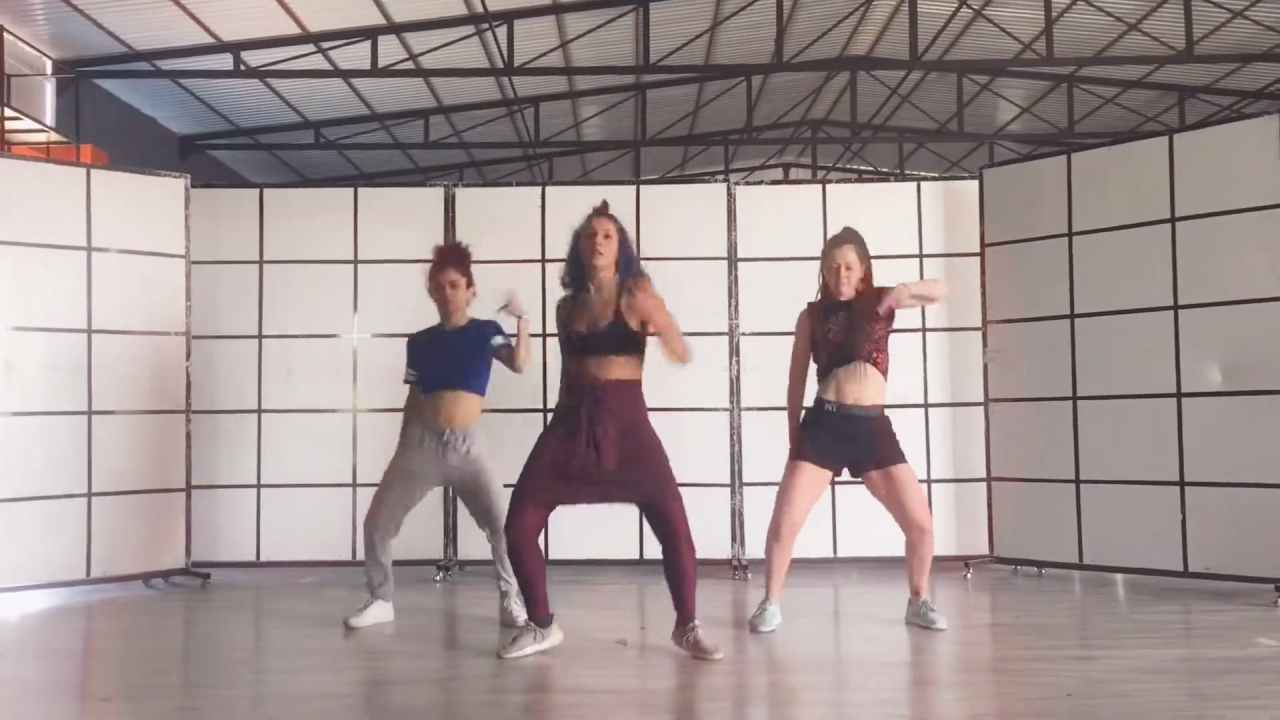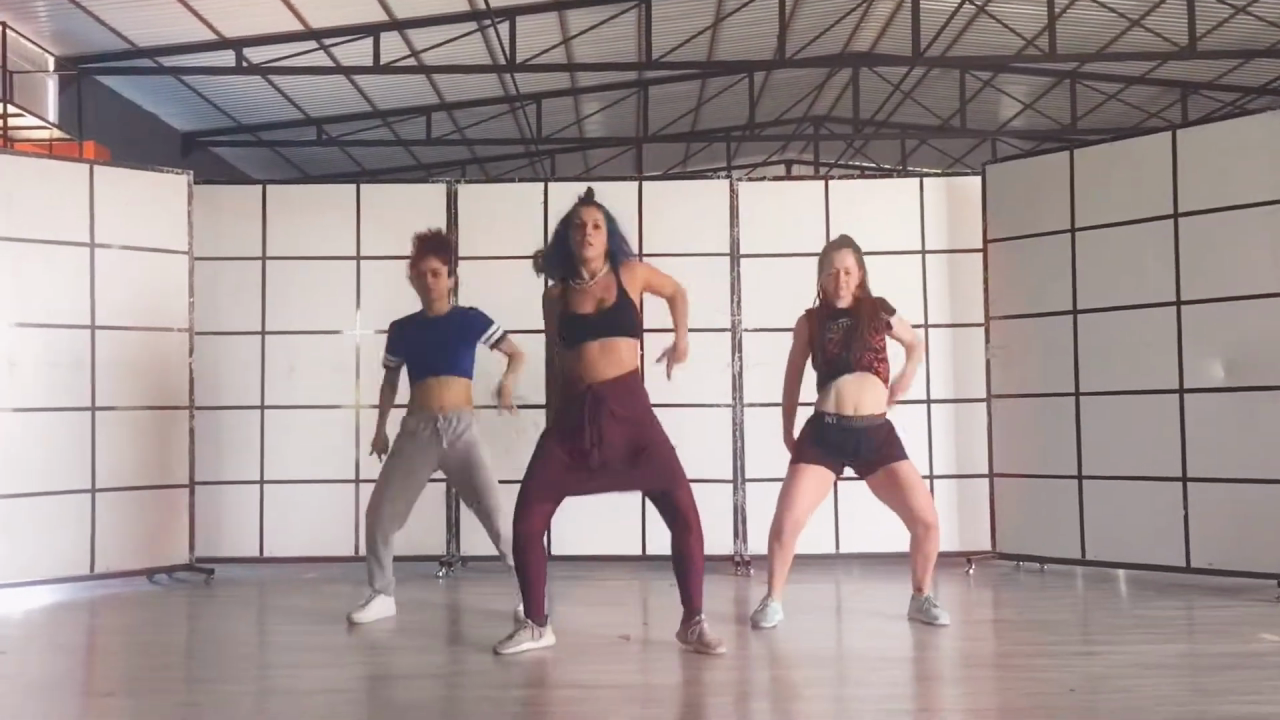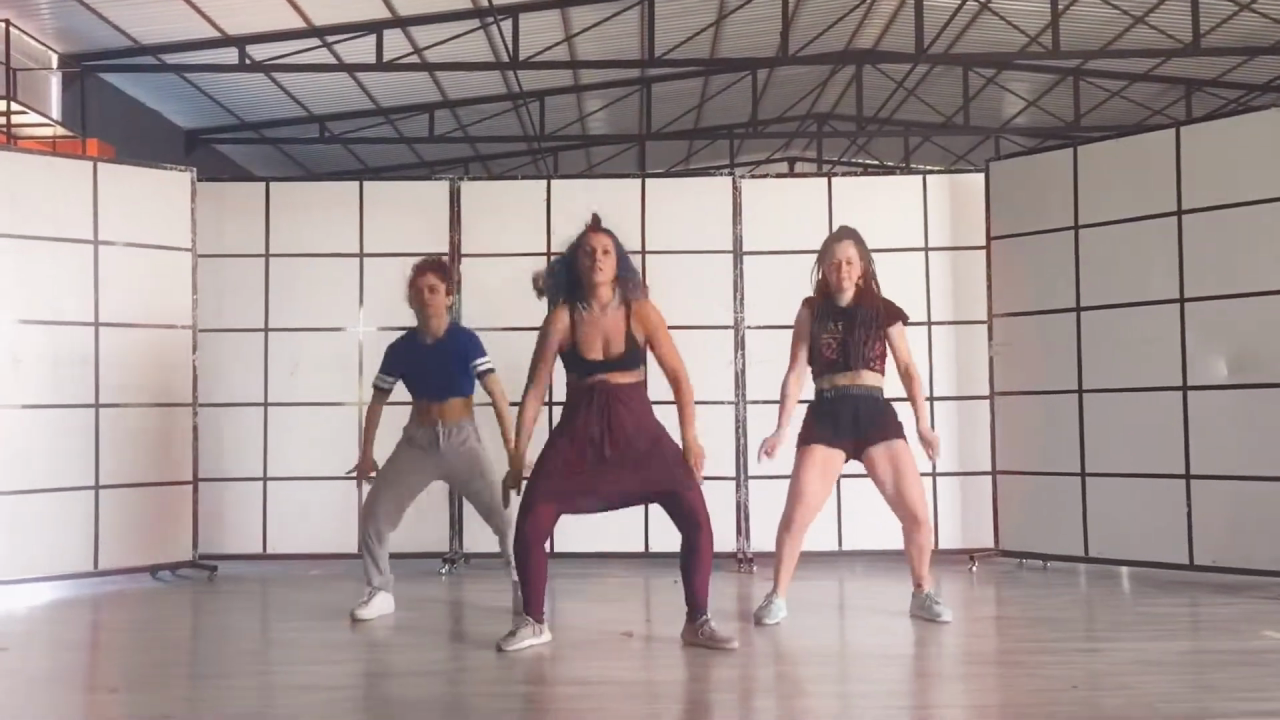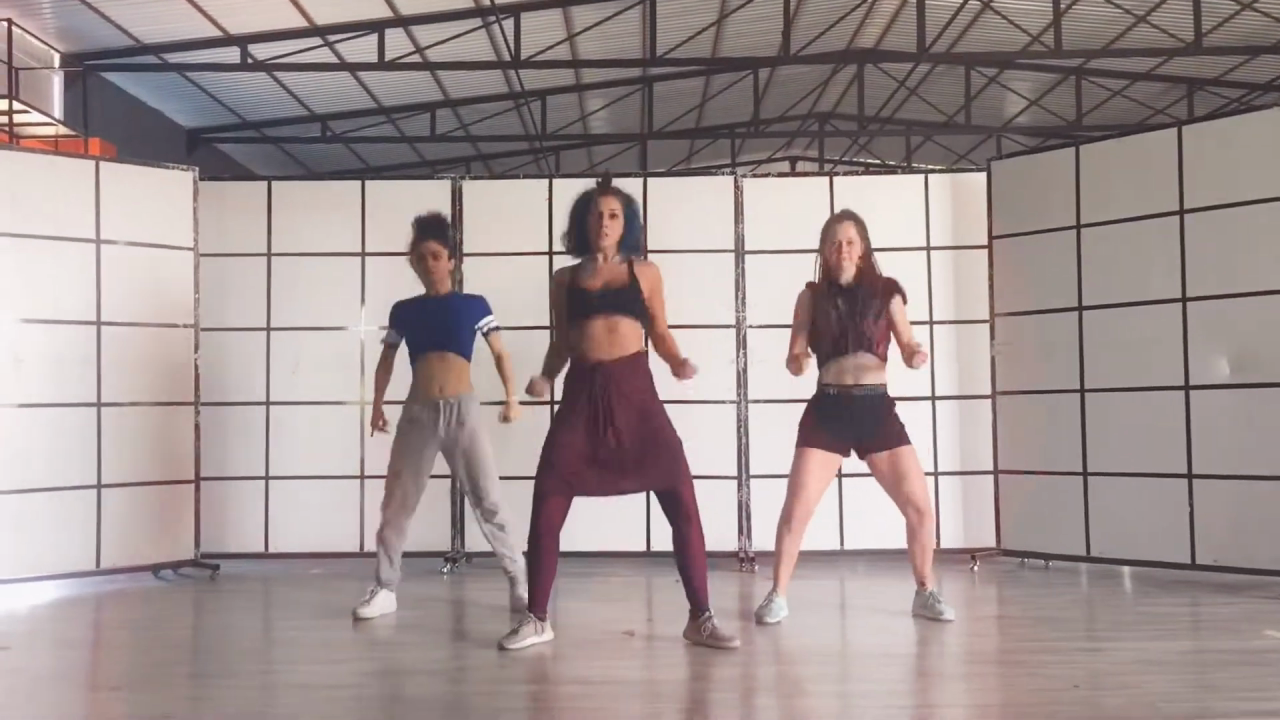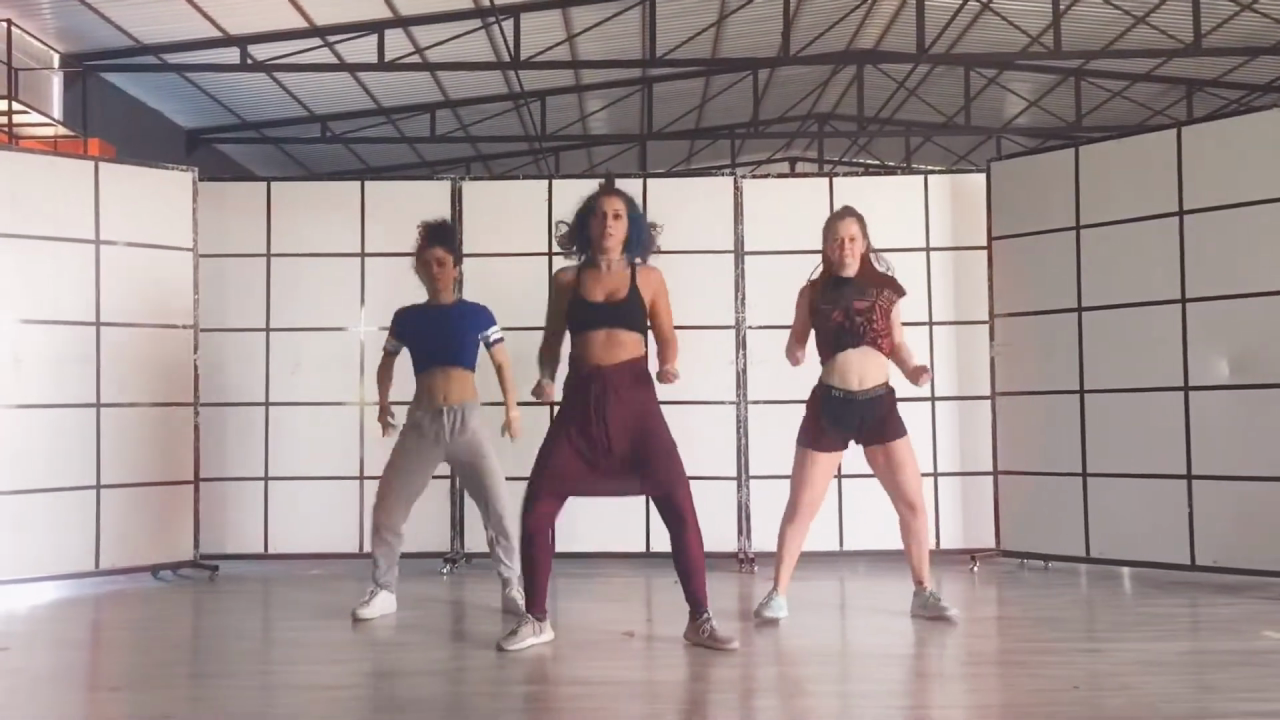
dt=0.2s
person 1, frame 1
left shoulder: (636, 292)
right shoulder: (566, 305)
left elbow: (681, 354)
left wrist: (664, 334)
left hip: (625, 419)
right hip: (571, 420)
left knee: (674, 528)
right knee: (519, 527)
left ankle: (687, 626)
right ankle: (540, 626)
person 1, frame 2
left shoulder: (632, 274)
right shoulder: (557, 292)
left elbow: (677, 292)
left wrist: (681, 337)
right wrist: (556, 421)
left hip: (631, 413)
right hip: (573, 418)
left knee: (686, 518)
right knee: (526, 524)
left ankle: (693, 622)
right ankle: (536, 624)
person 1, frame 3
left shoulder: (641, 310)
right shoulder: (560, 317)
left elbow: (676, 372)
right elbow: (536, 386)
left wrist: (690, 434)
right wrist: (518, 456)
left hip: (637, 425)
right hip: (579, 426)
left knee: (696, 519)
right knee: (530, 525)
left ankle: (697, 622)
right ankle: (533, 622)
person 1, frame 4
left shoulder: (645, 272)
right shoulder: (566, 278)
left elbow: (659, 332)
left wrist: (678, 361)
right wrist: (544, 377)
left hip: (635, 393)
right hip: (581, 397)
left knee: (683, 507)
right knee: (546, 512)
left ankle: (701, 618)
right ankle: (536, 619)
person 1, frame 5
left shoulder: (647, 277)
right shoulder: (567, 278)
left elbow: (666, 336)
right elbow: (552, 340)
left wrist: (668, 365)
right wrist: (545, 378)
left hip: (636, 405)
right hip: (580, 408)
left knee: (681, 514)
right knee: (536, 514)
left ankle: (699, 619)
right ankle: (536, 618)
person 2, frame 1
left shoulder: (880, 302)
right shoulder: (813, 315)
left elbow: (939, 290)
right elbow: (797, 376)
left wrist: (906, 290)
right wrist: (793, 434)
left hip: (874, 429)
right hip: (823, 427)
left knee: (921, 524)
right knee: (784, 521)
left ankle: (919, 602)
right ankle: (771, 604)
person 2, frame 2
left shoulder: (879, 312)
right shoulder: (810, 322)
left elbow: (916, 343)
right elbow: (793, 379)
left wrist: (907, 373)
right wrist: (787, 431)
left hip: (876, 433)
right hip: (826, 433)
left knee: (926, 519)
right knee: (786, 521)
left ankle: (922, 597)
right ankle: (773, 600)
person 2, frame 3
left shoulder: (883, 310)
right shoulder: (811, 310)
left elbow: (906, 365)
right elbow: (796, 371)
left wrist: (923, 424)
right wrist: (780, 429)
left hip: (875, 412)
right hip: (828, 414)
left knee: (916, 511)
right knee: (798, 512)
left ankle: (923, 594)
right ankle: (777, 596)
person 2, frame 4
left shoulder: (887, 290)
right shoulder: (812, 296)
left elbow: (906, 343)
right elbow: (796, 362)
left wrist: (916, 356)
right wrist: (796, 359)
left hip: (876, 407)
right hip: (827, 408)
left knee: (920, 506)
right knee: (796, 509)
left ankle: (925, 592)
right ankle: (777, 595)
person 2, frame 5
left shoulder: (886, 288)
right shoulder: (814, 290)
left elbow: (898, 351)
right elbow: (793, 354)
left wrist: (916, 371)
right wrist: (798, 344)
left hip: (878, 405)
right hip: (828, 406)
left knee: (912, 503)
right knee: (801, 508)
left ankle: (924, 590)
right ankle: (778, 592)
person 3, frame 1
left shoulder: (487, 333)
right shoulder: (419, 342)
left elbow: (519, 364)
left wrist: (521, 320)
right wrist: (404, 445)
left hip: (464, 448)
right hip: (420, 444)
left knee: (503, 521)
right knee: (377, 523)
left ankle: (512, 600)
right ankle: (380, 600)
person 3, frame 2
left shoulder: (471, 320)
right shoulder: (402, 329)
left elbow: (516, 354)
right elbow: (391, 380)
left wrist: (508, 379)
right wrist: (380, 429)
left hip: (460, 431)
right hip: (415, 431)
left knee: (495, 515)
right knee: (380, 515)
right ankle: (381, 594)
person 3, frame 3
left shoulder: (466, 341)
right shoulder: (400, 349)
left elbow: (496, 393)
right elbow: (378, 399)
left wrist: (511, 447)
right wrist: (366, 451)
left hip: (462, 440)
right hip: (417, 441)
left knee: (505, 516)
right knee: (374, 514)
right ankle: (380, 592)
person 3, frame 4
left shoulder: (473, 304)
right shoulder: (403, 310)
left elbow: (499, 351)
right elbow: (387, 357)
left wrist: (511, 396)
right wrist: (377, 402)
left hip: (462, 412)
right hip: (418, 415)
left knee: (488, 503)
right knee: (396, 503)
left ankle: (519, 584)
right ankle: (385, 589)
person 3, frame 5
left shoulder: (477, 315)
right shoulder: (408, 317)
left elbow: (502, 363)
right elbow: (387, 363)
left wrist: (511, 406)
right wrist: (383, 403)
left hip: (466, 425)
right hip: (421, 425)
left knee: (498, 509)
right knee: (388, 508)
left ankle: (514, 589)
right ankle: (383, 591)
